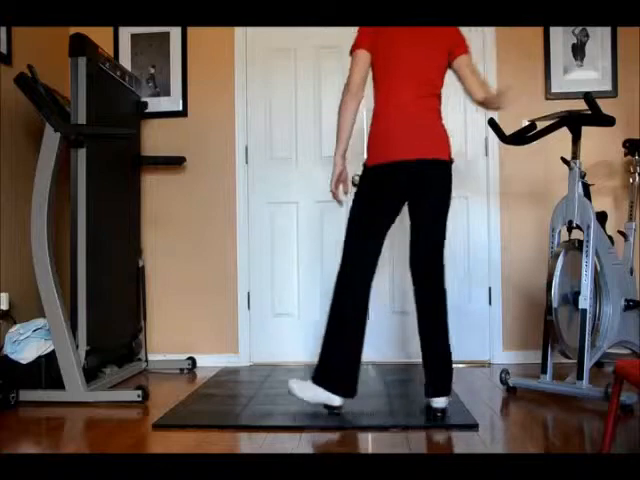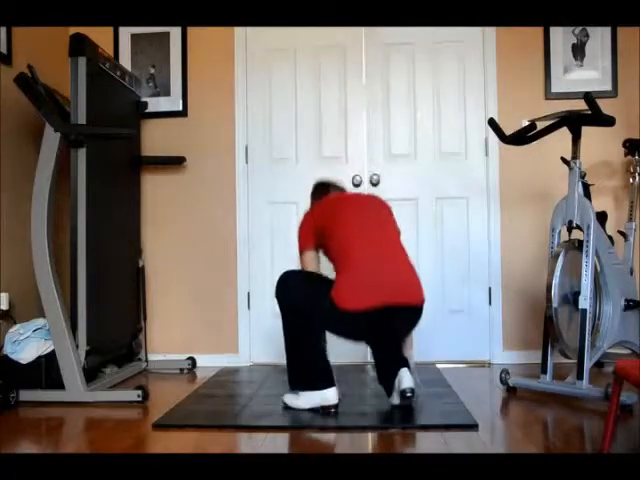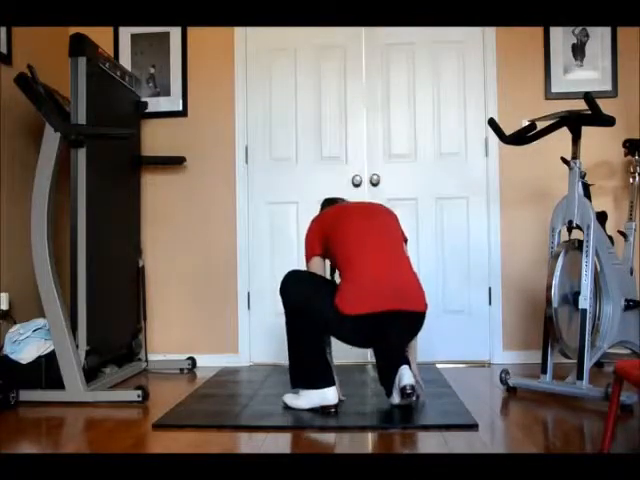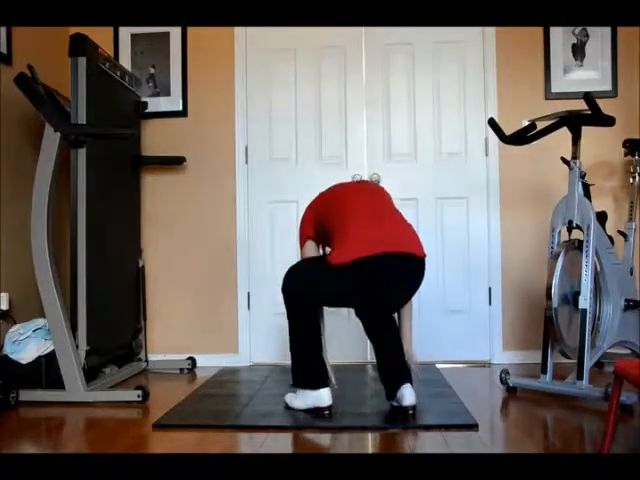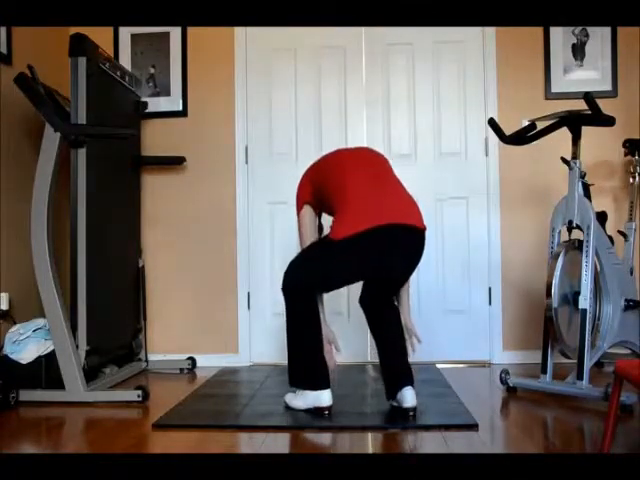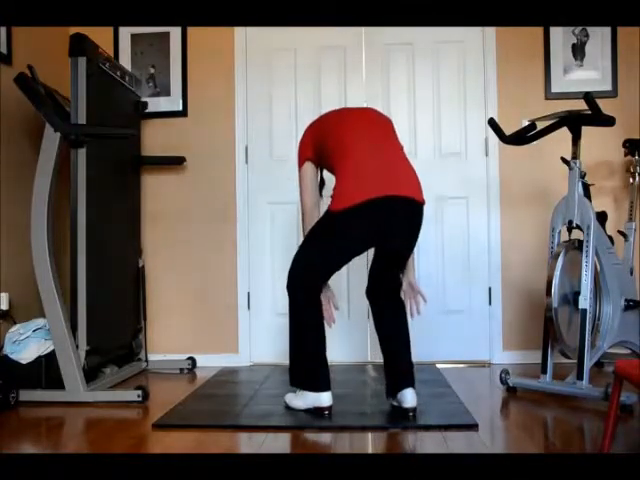
dt=0.7s
person 1, frame 1
left shoulder: (374, 30)
right shoulder: (449, 34)
left elbow: (353, 91)
right elbow: (481, 96)
left wrist: (339, 159)
right wrist: (499, 100)
left hip: (387, 158)
right hip: (435, 158)
left knee: (357, 265)
right knee: (429, 272)
left ankle: (333, 383)
right ankle: (439, 390)
person 1, frame 2
left shoulder: (313, 216)
right shoulder: (378, 204)
left elbow: (312, 284)
right wrist: (403, 347)
left hip: (358, 305)
right hip: (410, 307)
left knee: (289, 288)
left ankle: (318, 388)
right ankle: (398, 374)
person 1, frame 3
left shoulder: (321, 223)
right shoulder: (385, 213)
left elbow: (318, 291)
left wrist: (326, 364)
right wrist: (408, 357)
left hip: (359, 317)
right hip: (413, 316)
left knee: (294, 287)
left ankle: (319, 388)
right ankle: (399, 372)
person 1, frame 4
left shoulder: (315, 210)
right shoulder: (377, 192)
left elbow: (313, 281)
left wrist: (319, 352)
right wrist: (405, 342)
left hip: (359, 263)
right hip: (412, 262)
left knee: (295, 285)
right knee: (376, 309)
left ankle: (315, 389)
right ankle: (401, 387)
person 1, frame 5
left shoulder: (312, 178)
right shoulder: (375, 159)
left elbow: (312, 255)
left wrist: (322, 325)
right wrist: (404, 313)
left hip: (360, 234)
right hip: (413, 233)
left knee: (296, 284)
right knee: (379, 300)
left ankle: (315, 390)
right ankle: (403, 389)
person 1, frame 6
left shoulder: (314, 133)
right shoulder: (379, 119)
left elbow: (311, 212)
left wrist: (321, 282)
right wrist: (407, 273)
left hip: (358, 204)
right hip: (411, 202)
left knee: (302, 282)
right knee: (385, 290)
left ankle: (315, 390)
right ankle: (404, 389)
